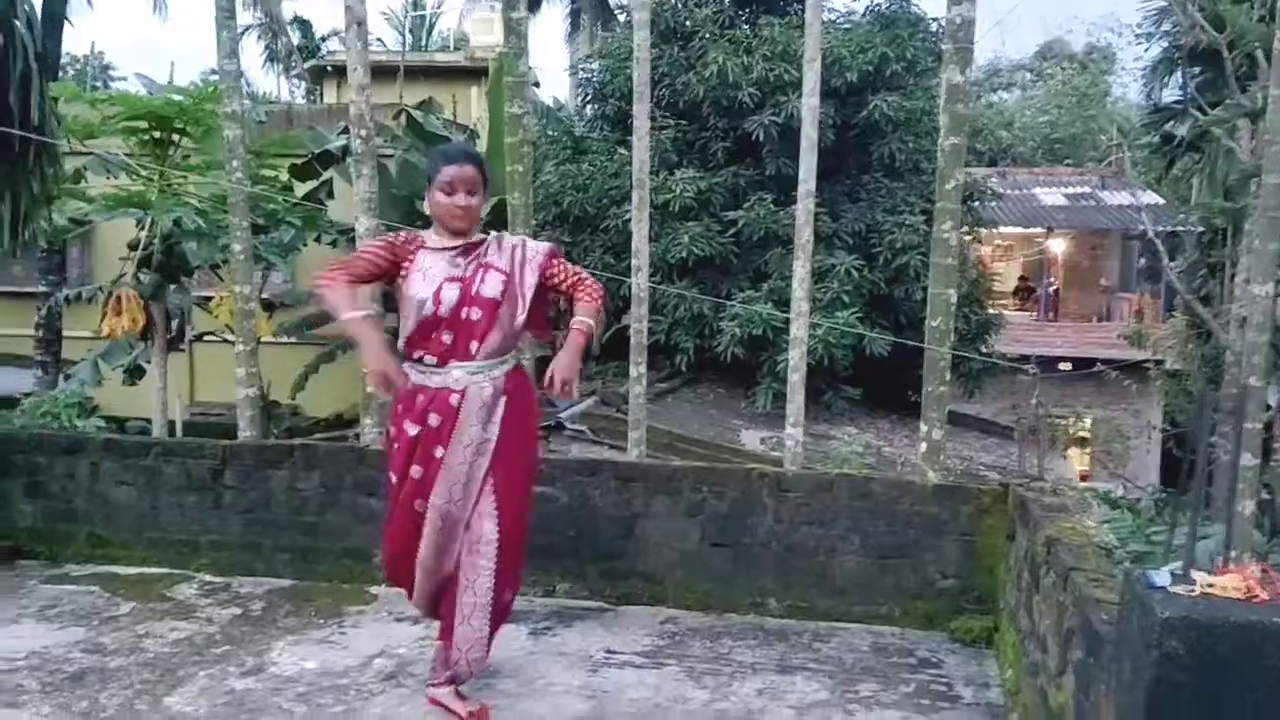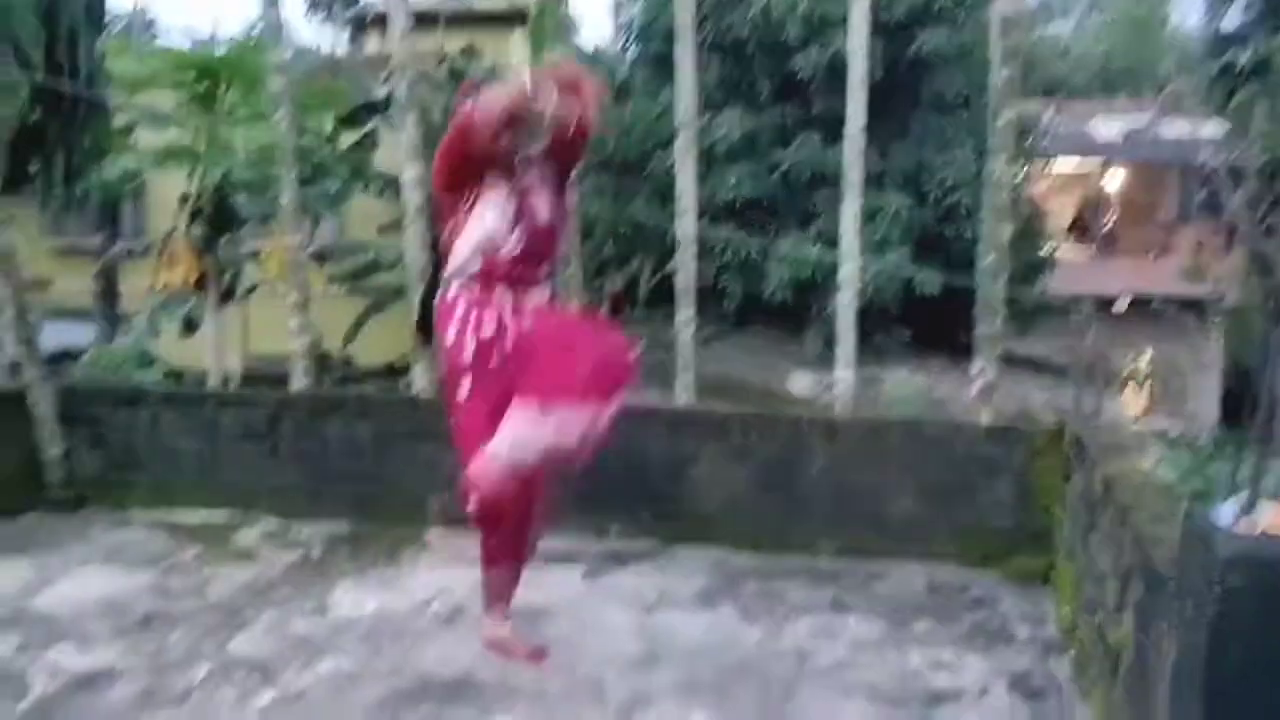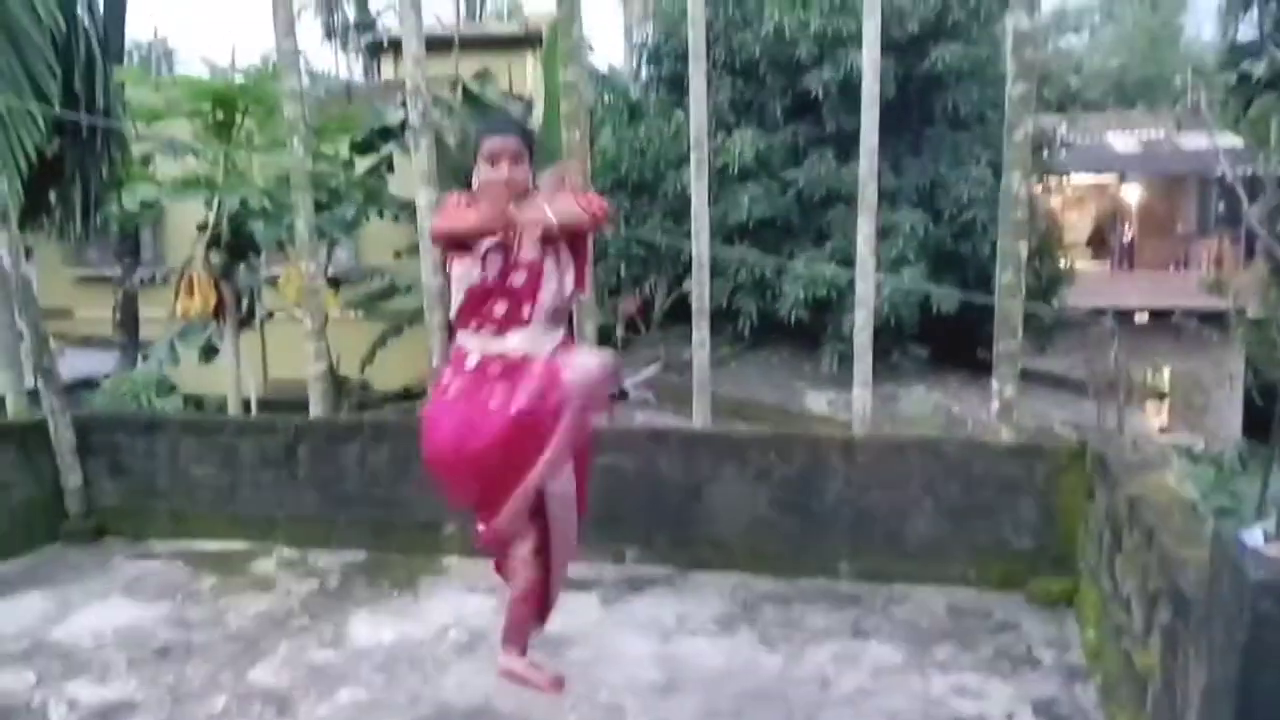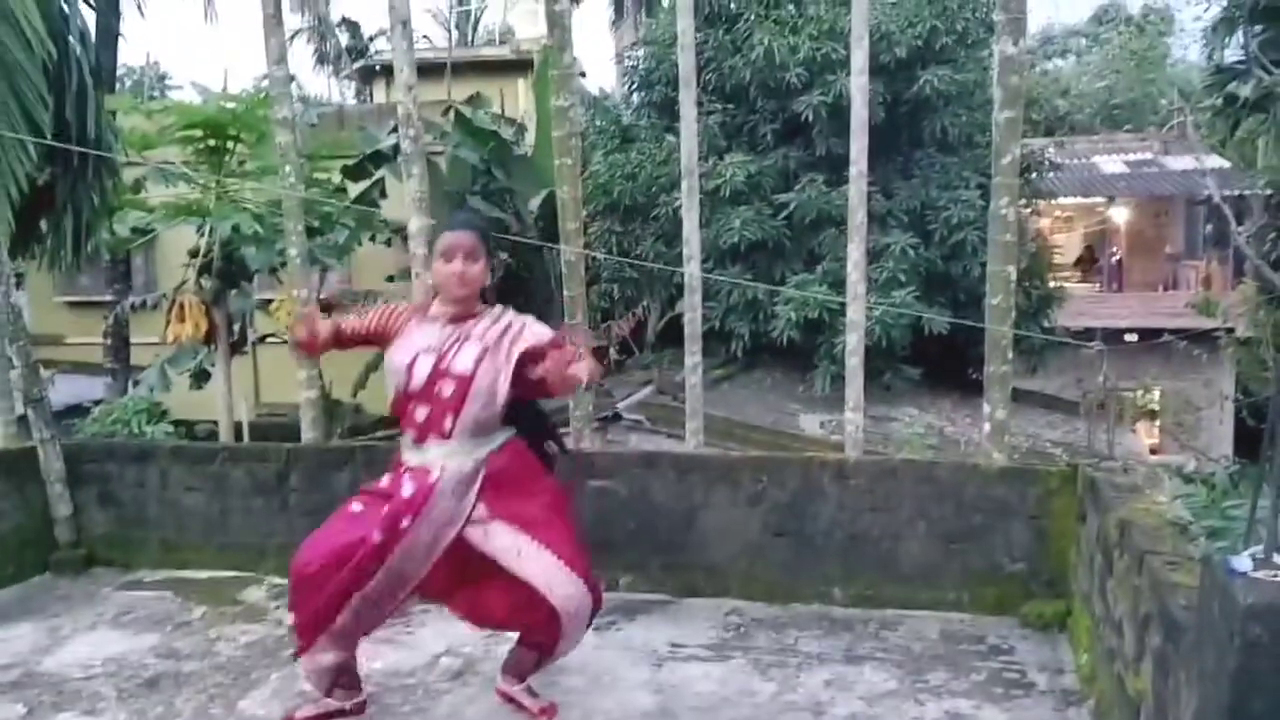
dt=0.4s
person 1, frame 1
left shoulder: (517, 254)
right shoulder: (404, 250)
left elbow: (585, 286)
right elbow: (334, 277)
left wrist: (572, 347)
right wrist: (371, 342)
left hip: (493, 411)
right hip: (425, 410)
left knee: (485, 539)
right knee: (423, 529)
person 1, frame 2
left shoulder: (542, 172)
right shoulder: (458, 179)
left elbow: (581, 122)
right elbow: (471, 123)
left wrist: (574, 97)
right wrist: (528, 89)
left hip: (532, 321)
right hip: (477, 320)
left knee: (519, 479)
right knee: (597, 353)
left ankle: (496, 618)
right ankle: (500, 456)
person 1, frame 3
left shoulder: (555, 207)
right shoulder: (462, 210)
left elbow: (593, 210)
right elbow: (448, 224)
left wrist: (537, 211)
right wrist: (507, 209)
left hip: (543, 375)
right hip: (479, 375)
left knee: (552, 515)
right knee: (457, 446)
left ankle: (516, 649)
right ankle: (514, 517)
person 1, frame 4
left shoulder: (508, 331)
right shoulder: (403, 320)
left elbow: (580, 365)
right elbow: (332, 329)
left wrist: (570, 372)
right wrist: (313, 333)
left hip: (493, 481)
right hip: (417, 481)
left knee: (571, 595)
right knee: (322, 566)
left ankle: (514, 678)
